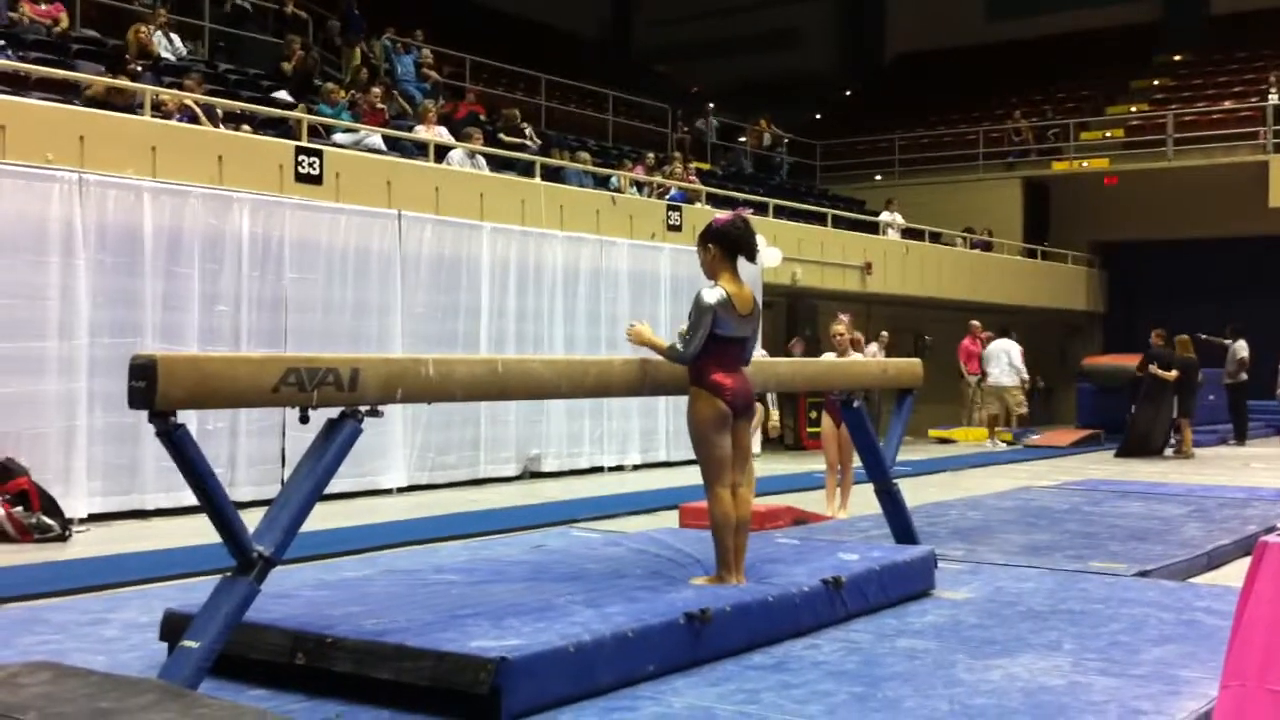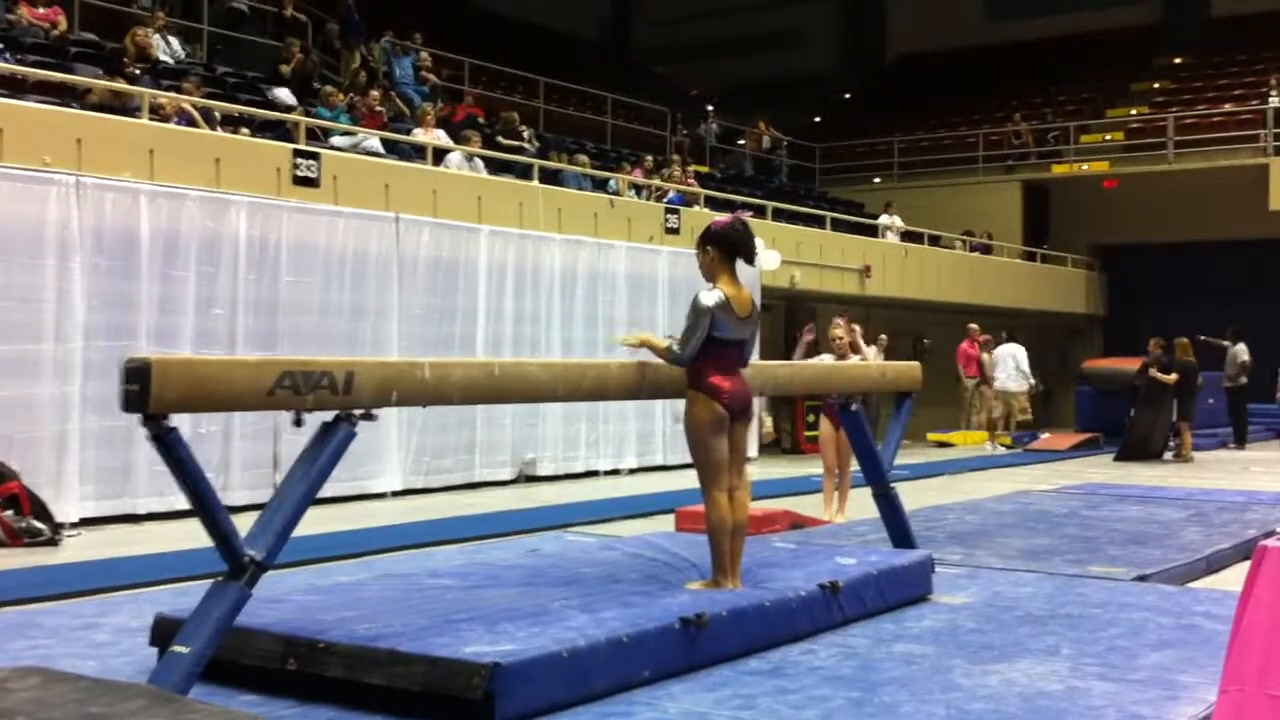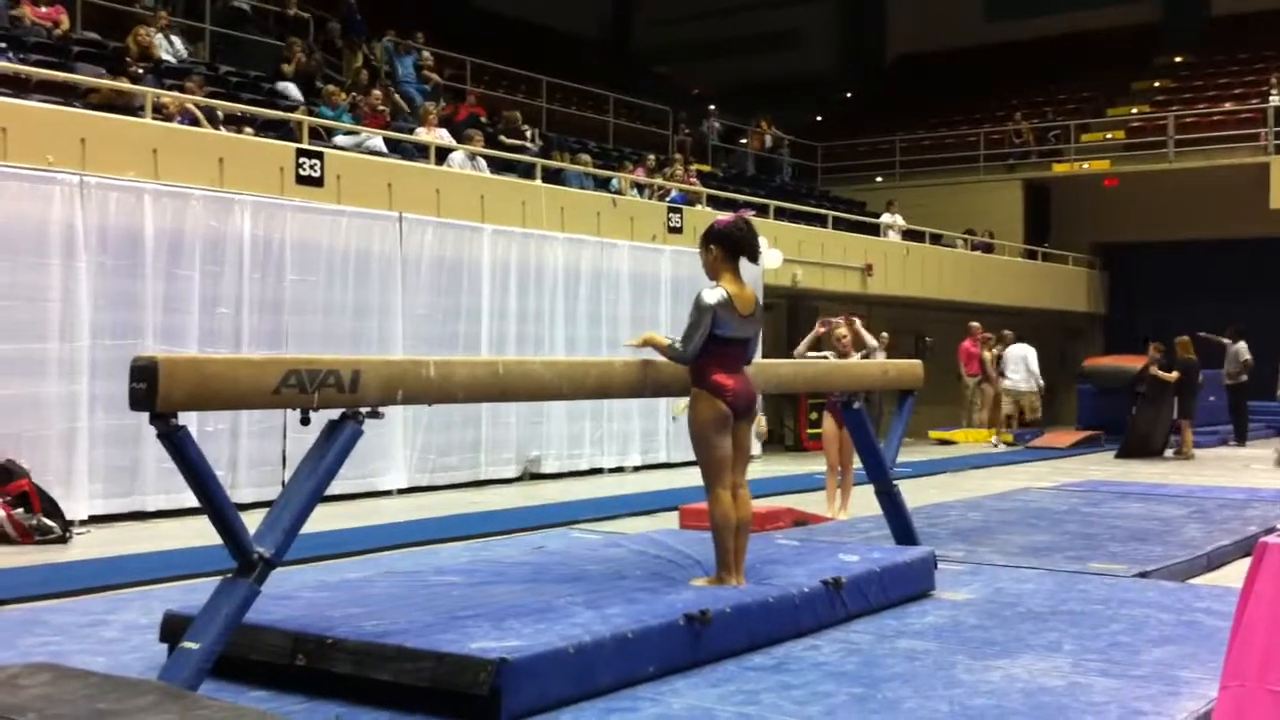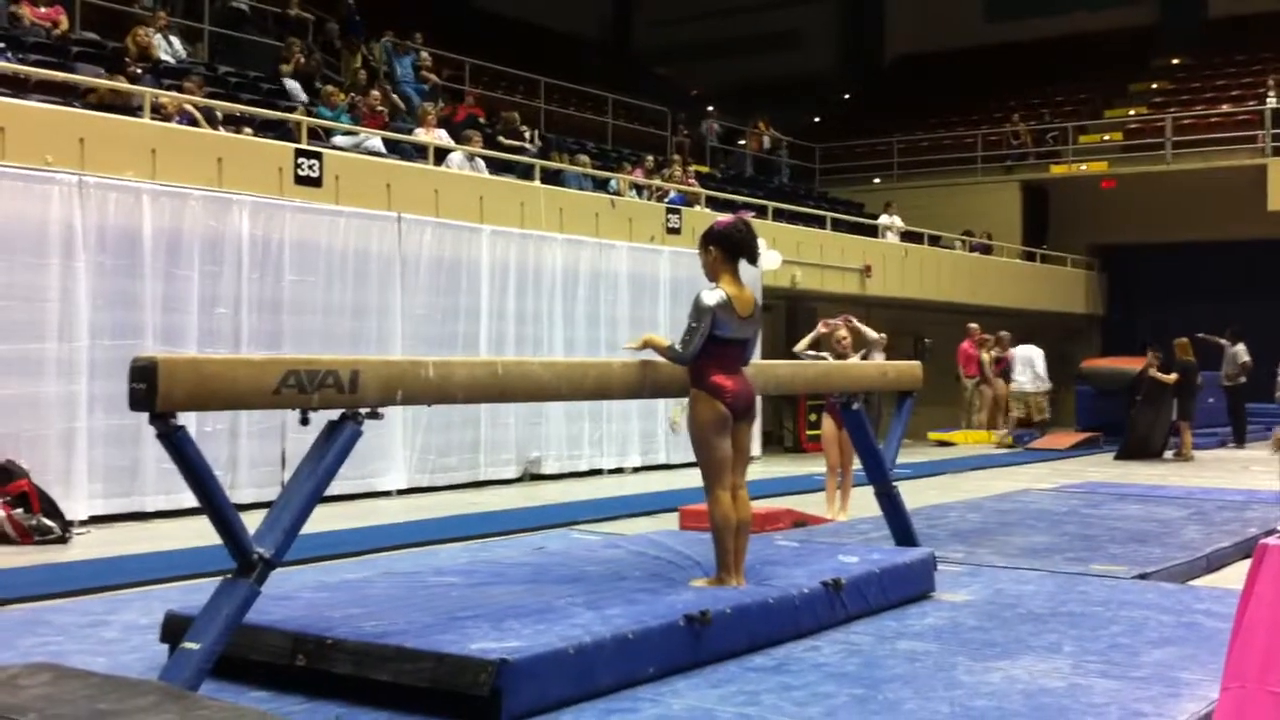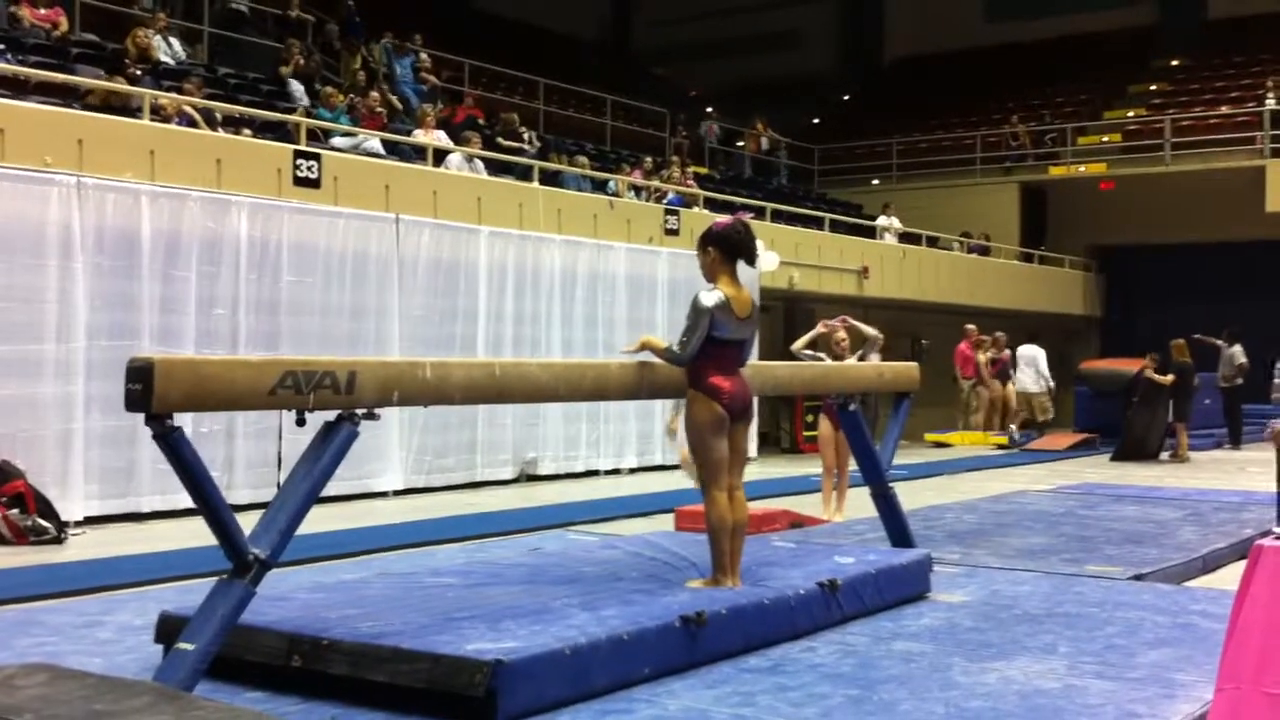
dt=0.1s
person 1, frame 1
left shoulder: (710, 296)
right shoulder: (752, 299)
left elbow: (686, 354)
left wrist: (648, 339)
left hip: (712, 393)
right hip: (742, 390)
left knee: (718, 487)
right knee: (739, 484)
left ankle: (725, 573)
right ankle: (738, 570)
person 1, frame 2
left shoulder: (708, 299)
right shoulder: (750, 301)
left elbow: (683, 355)
left wrist: (647, 341)
left hip: (710, 396)
right hip: (740, 393)
left knee: (714, 490)
right knee: (735, 487)
left ankle: (721, 578)
right ankle: (733, 574)
person 1, frame 3
left shoulder: (711, 297)
right shoulder: (753, 300)
left elbow: (685, 353)
left wrist: (651, 340)
left hip: (714, 394)
right hip: (743, 391)
left knee: (719, 488)
right knee: (738, 485)
left ankle: (725, 575)
right ankle: (737, 571)
person 1, frame 4
left shoulder: (710, 299)
right shoulder: (752, 301)
left elbow: (685, 354)
left wrist: (650, 341)
left hip: (713, 395)
right hip: (743, 392)
left knee: (718, 489)
right knee: (738, 486)
left ankle: (725, 575)
right ankle: (738, 572)
person 1, frame 5
left shoulder: (708, 299)
right shoulder: (750, 302)
left elbow: (683, 355)
left wrist: (648, 343)
left hip: (710, 396)
right hip: (740, 393)
left knee: (715, 489)
right knee: (735, 487)
left ankle: (720, 576)
right ankle: (733, 573)
person 2, frame 1
left shoulder: (859, 358)
right shoulder: (827, 357)
right hip: (829, 410)
left knee: (846, 464)
right knee: (831, 463)
left ankle: (843, 506)
right ankle: (830, 506)
person 2, frame 2
left shoulder: (857, 360)
right shoulder: (826, 359)
left wrist: (859, 340)
right wrist: (804, 343)
right hip: (828, 414)
left knee: (844, 467)
right knee: (828, 467)
left ankle: (840, 510)
right ankle: (827, 510)
person 2, frame 3
left shoulder: (860, 358)
right shoulder: (829, 357)
left elbow: (874, 347)
right elbow: (799, 355)
left wrist: (859, 328)
right wrist: (815, 333)
right hip: (831, 412)
left knee: (846, 465)
right knee: (832, 464)
left ankle: (843, 508)
right ankle: (830, 507)
person 2, frame 4
left shoulder: (859, 359)
right shoulder: (828, 358)
left elbow: (875, 339)
right elbow: (798, 350)
left wrist: (856, 324)
right wrist: (817, 332)
right hip: (831, 413)
left knee: (846, 466)
right knee: (832, 465)
left ankle: (843, 509)
right ankle: (830, 508)
person 2, frame 5
left shoulder: (857, 359)
right shoulder: (825, 359)
left elbow: (876, 337)
right elbow: (795, 349)
left wrist: (853, 324)
right wrist: (816, 332)
right hip: (828, 414)
left knee: (842, 467)
right knee: (828, 466)
left ankle: (839, 509)
right ankle: (826, 509)
